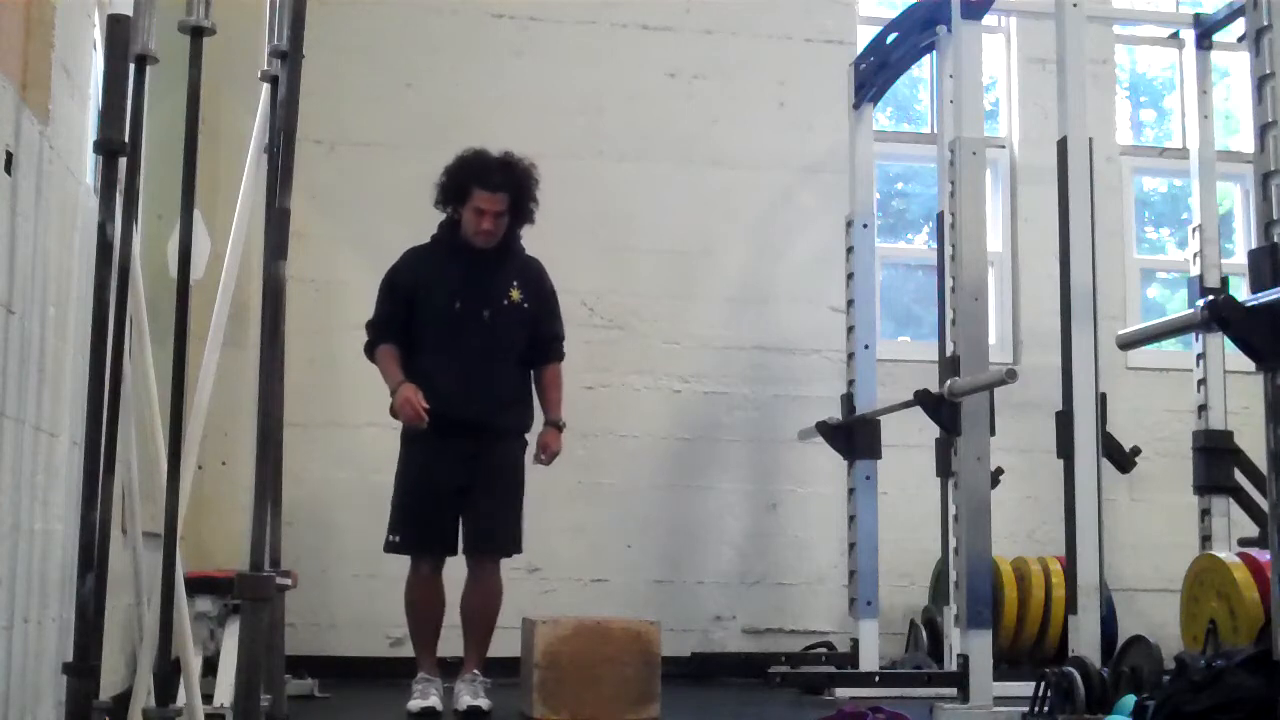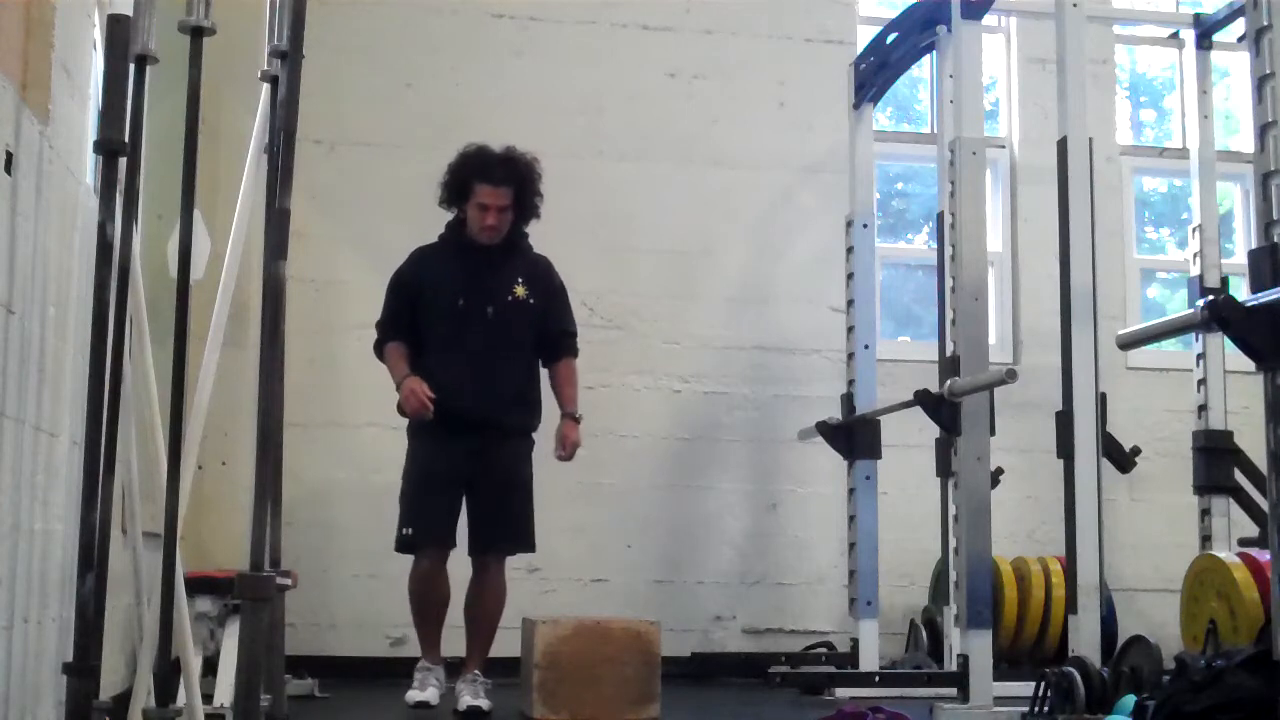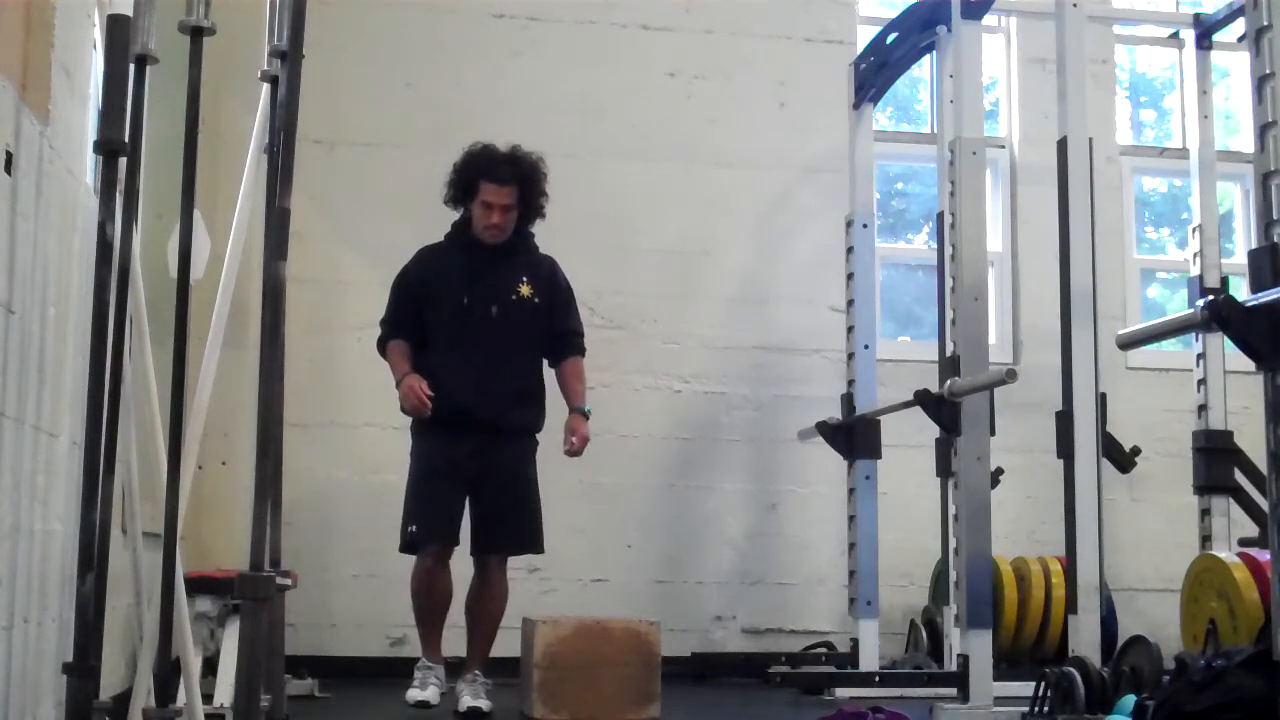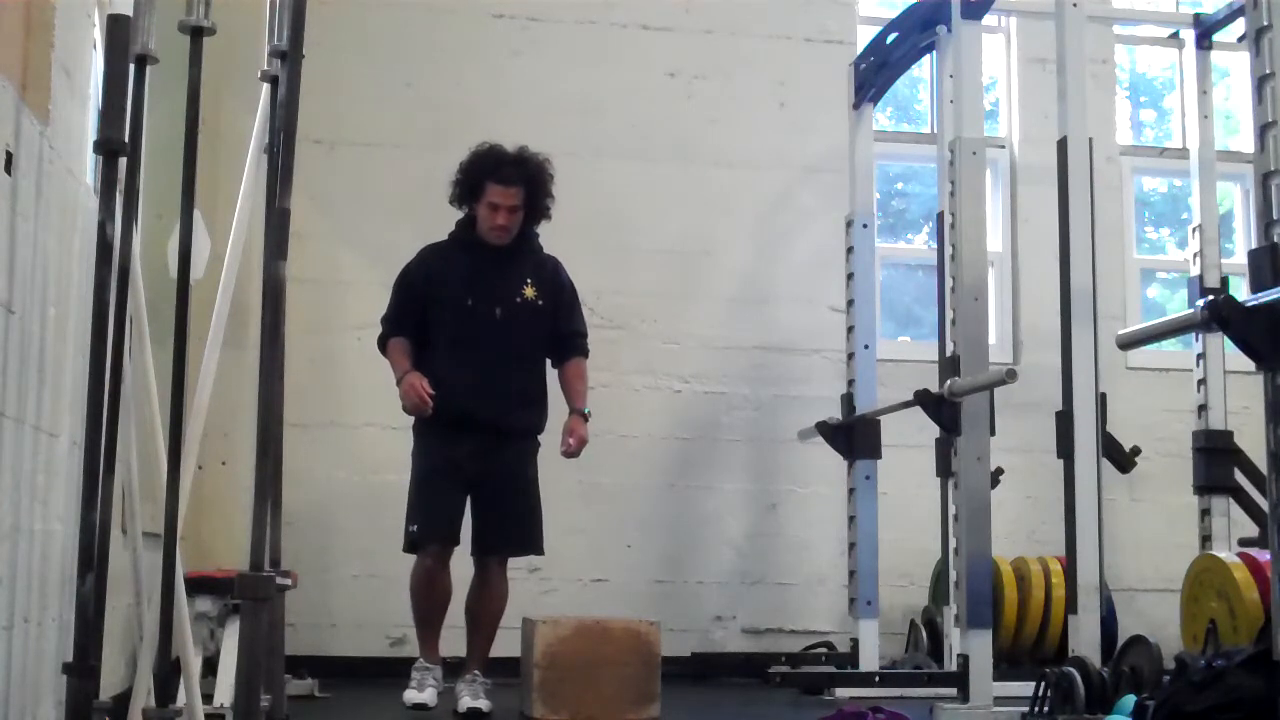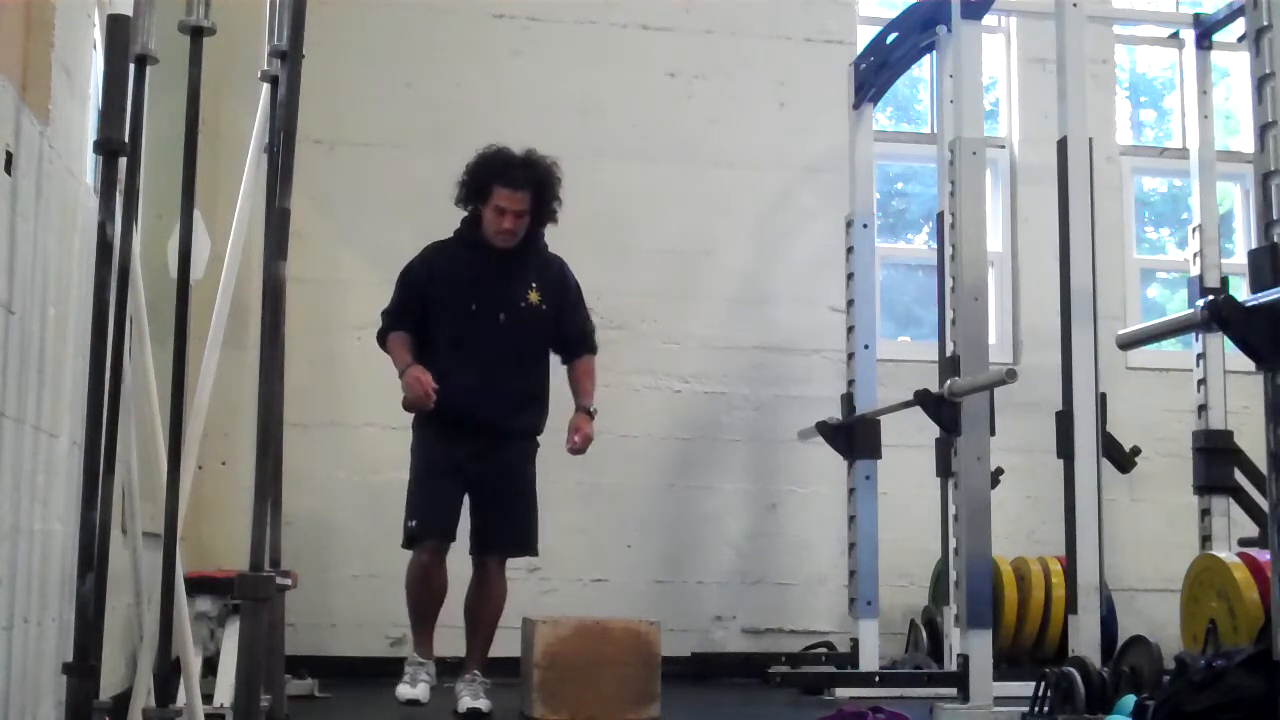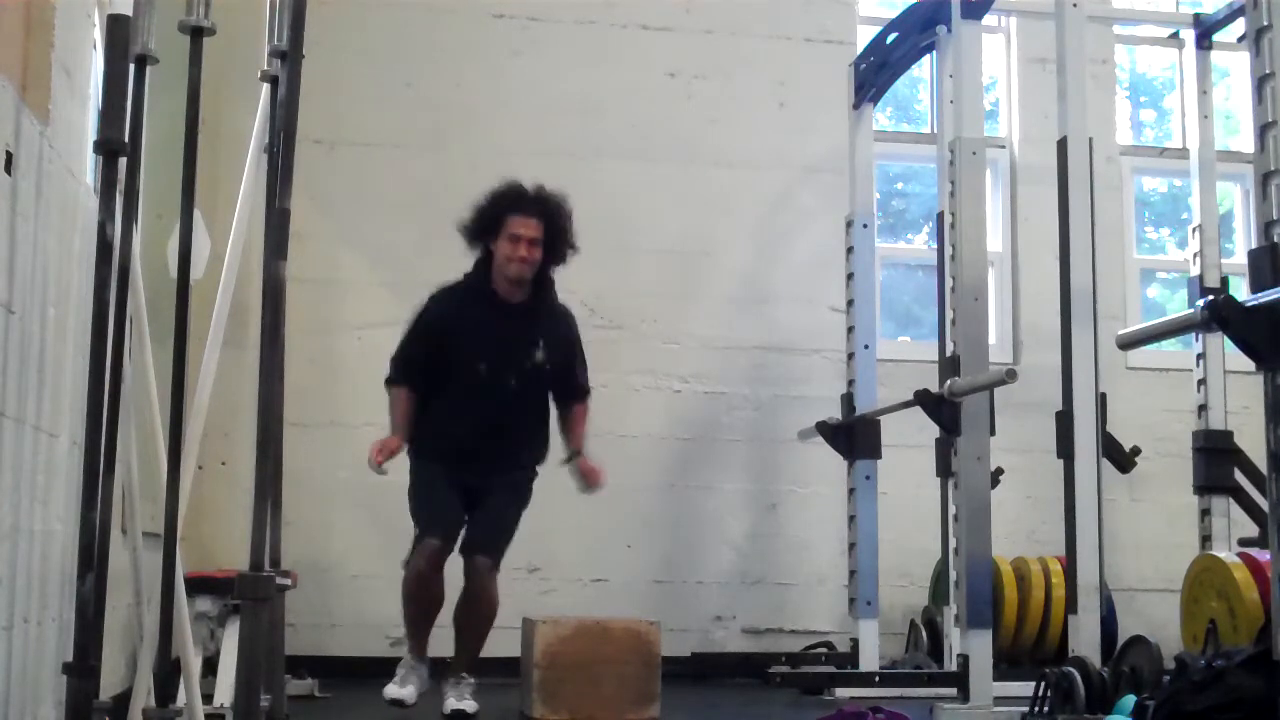
dt=0.2s
person 1, frame 1
left shoulder: (529, 276)
right shoulder: (418, 267)
left elbow: (547, 355)
right elbow: (383, 337)
left wrist: (553, 422)
right wrist: (400, 385)
left hip: (500, 442)
right hip: (430, 438)
left knee: (486, 560)
right knee: (426, 559)
person 1, frame 2
left shoulder: (537, 273)
right shoulder: (425, 265)
left elbow: (559, 350)
right elbow: (391, 335)
left wrist: (569, 415)
right wrist: (405, 378)
left hip: (506, 440)
right hip: (436, 435)
left knee: (491, 560)
right knee: (429, 552)
right ankle: (429, 665)
person 1, frame 3
left shoulder: (542, 273)
right shoulder: (430, 265)
left elbow: (567, 347)
right elbow: (395, 332)
left wrist: (578, 410)
right wrist: (405, 375)
left hip: (510, 440)
right hip: (440, 434)
left knee: (492, 560)
right knee: (432, 551)
right ankle: (430, 663)
person 1, frame 4
left shoulder: (547, 274)
right shoulder: (433, 264)
left elbow: (570, 348)
right elbow: (396, 329)
left wrist: (578, 411)
right wrist: (406, 373)
left hip: (512, 441)
right hip: (442, 435)
left knee: (493, 560)
right knee: (432, 551)
right ankle: (428, 664)
person 1, frame 5
left shoulder: (552, 275)
right shoulder: (438, 262)
left elbow: (579, 346)
right elbow: (396, 324)
left wrist: (584, 408)
right wrist: (408, 367)
left hip: (511, 440)
right hip: (441, 432)
left knee: (491, 560)
right knee: (429, 547)
right ankle: (421, 660)
person 1, frame 6
left shoulder: (555, 324)
right shoulder: (449, 308)
left elbow: (572, 394)
right elbow: (405, 377)
left wrist: (577, 454)
right wrist: (398, 434)
left hip: (507, 470)
right hip: (439, 459)
left knee: (481, 568)
right knee: (430, 549)
left ankle: (461, 677)
right ankle: (414, 661)
